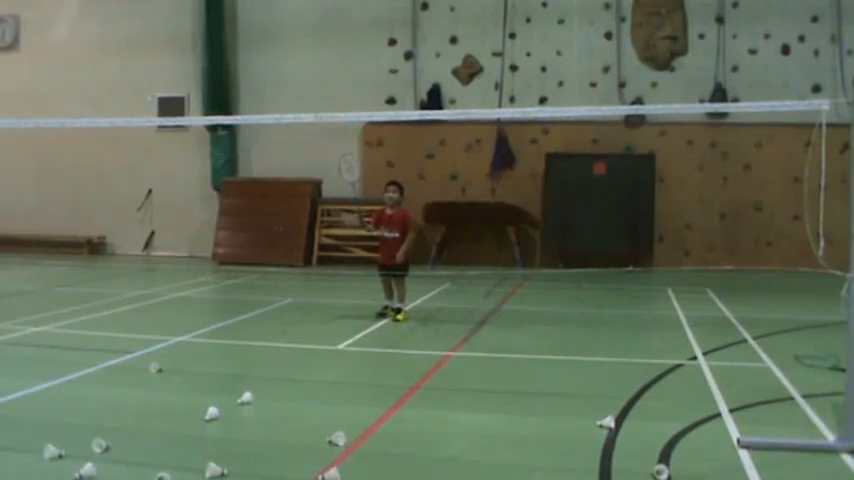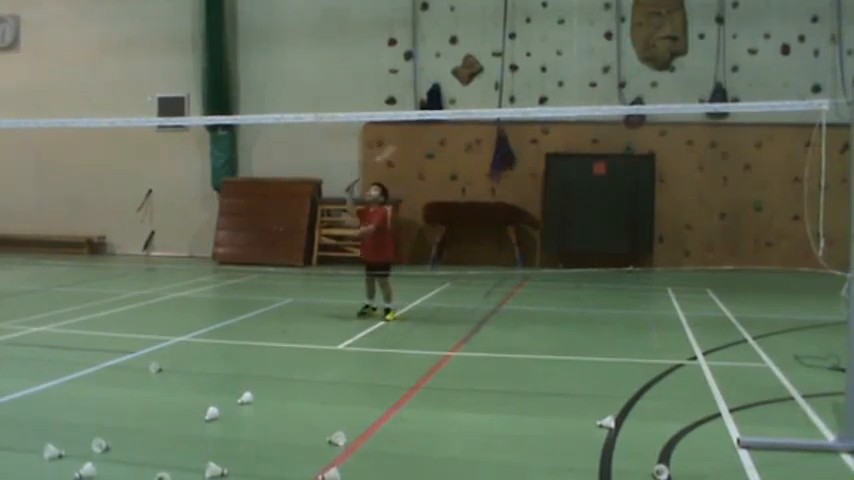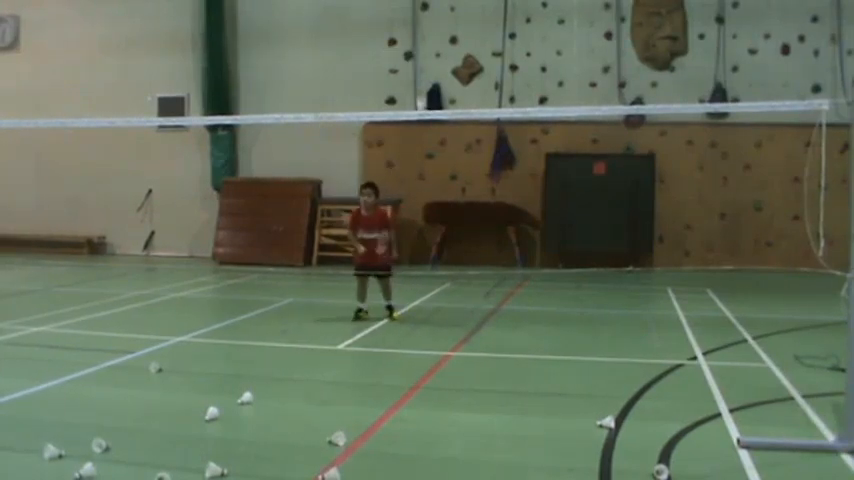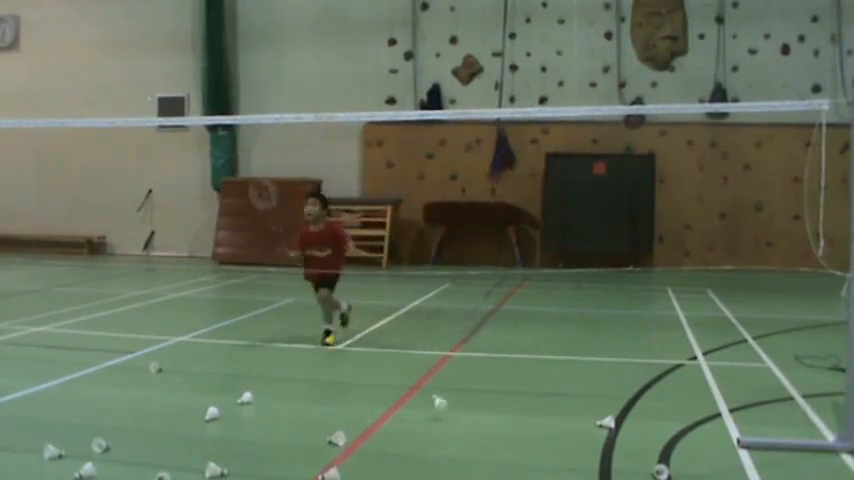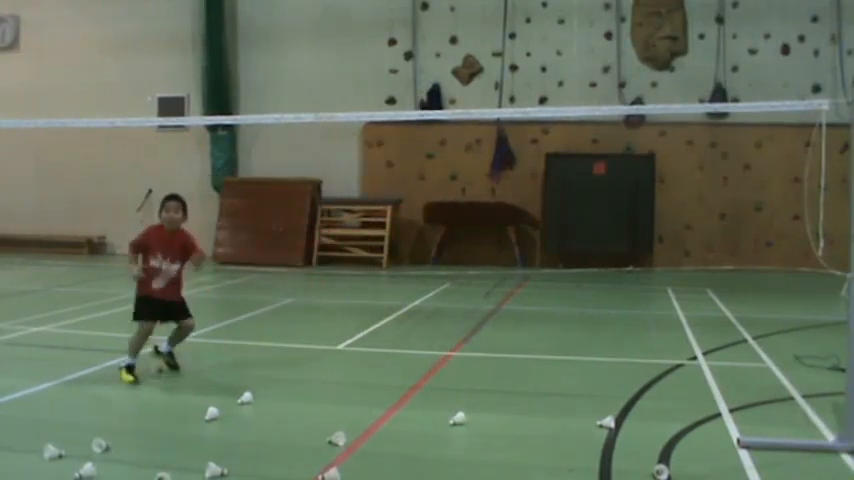
dt=1s
person 1, frame 1
left shoulder: (405, 214)
right shoulder: (380, 213)
left elbow: (411, 233)
right elbow: (372, 228)
left wrist: (403, 251)
right wrist: (366, 226)
left hip: (399, 256)
right hip: (384, 255)
left knee: (399, 281)
right knee: (385, 280)
left ankle: (400, 309)
right ankle: (390, 306)
person 1, frame 2
left shoulder: (382, 212)
right shoulder: (366, 211)
left elbow: (372, 227)
right elbow: (353, 213)
left wrist: (358, 232)
right wrist: (350, 197)
left hip: (382, 254)
right hip: (369, 254)
left knee: (383, 280)
right knee: (369, 279)
left ankle: (389, 308)
right ankle: (370, 305)
person 1, frame 3
left shoulder: (381, 214)
right shoulder: (356, 215)
left elbow: (390, 232)
right elbow: (351, 233)
left wrist: (393, 249)
right wrist: (358, 246)
left hip: (380, 255)
right hip: (362, 256)
left knee: (385, 282)
right knee: (361, 282)
left ankle: (389, 306)
right ankle: (362, 309)
person 1, frame 4
left shoulder: (333, 227)
right shoulder: (305, 231)
left elbow: (346, 242)
right elbow: (299, 252)
left wrist: (350, 248)
right wrist: (292, 255)
left hip: (331, 268)
right hip: (314, 270)
left knee: (323, 296)
right knee: (325, 298)
left ankle: (329, 330)
right ankle: (343, 307)
person 1, frame 5
left shoulder: (184, 238)
right shoulder: (150, 233)
left elbow: (198, 260)
right elbow: (133, 248)
left wrist: (199, 258)
right wrist: (134, 267)
left hip: (171, 292)
right hip: (148, 291)
left knee: (188, 324)
right knee: (145, 328)
left ankle: (165, 349)
right ankle: (129, 365)
